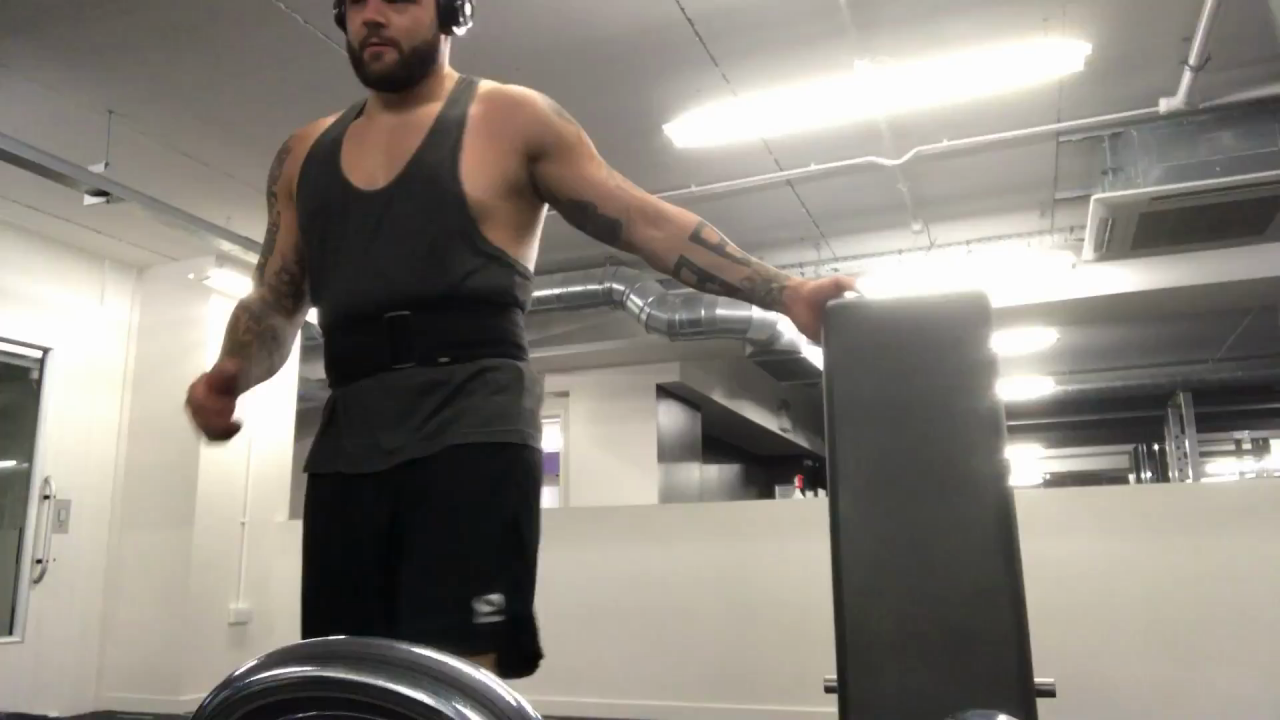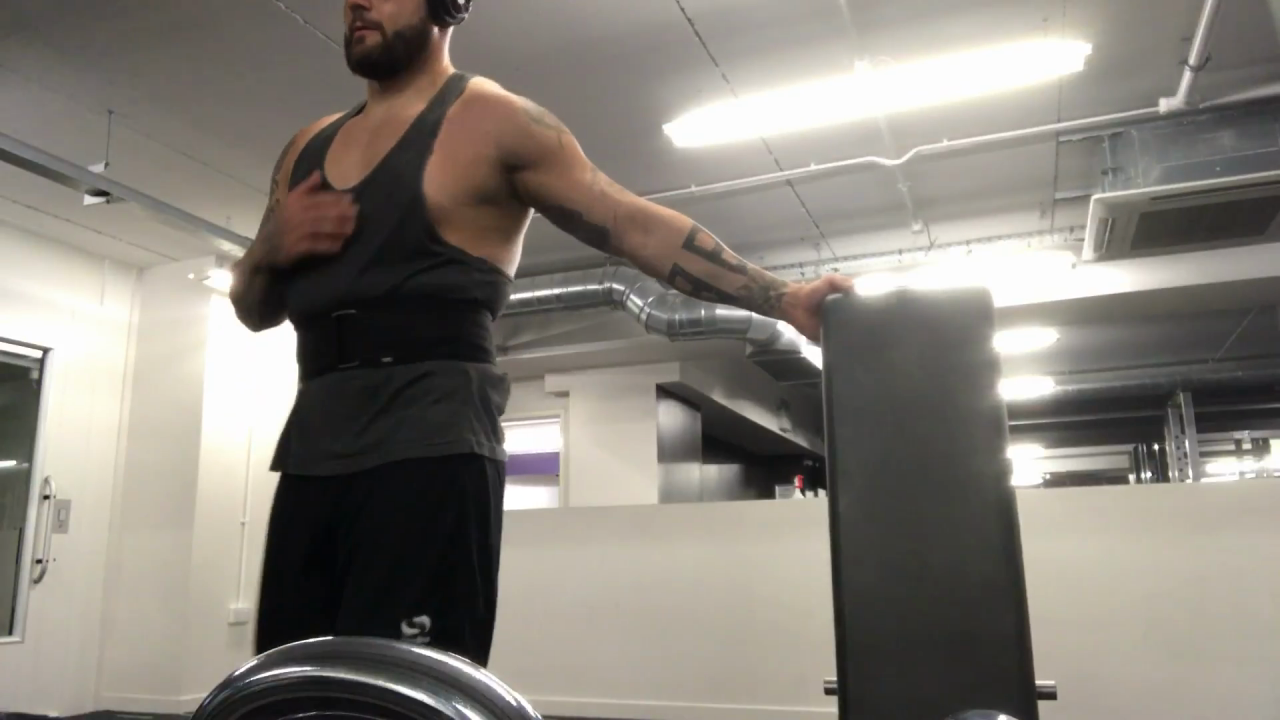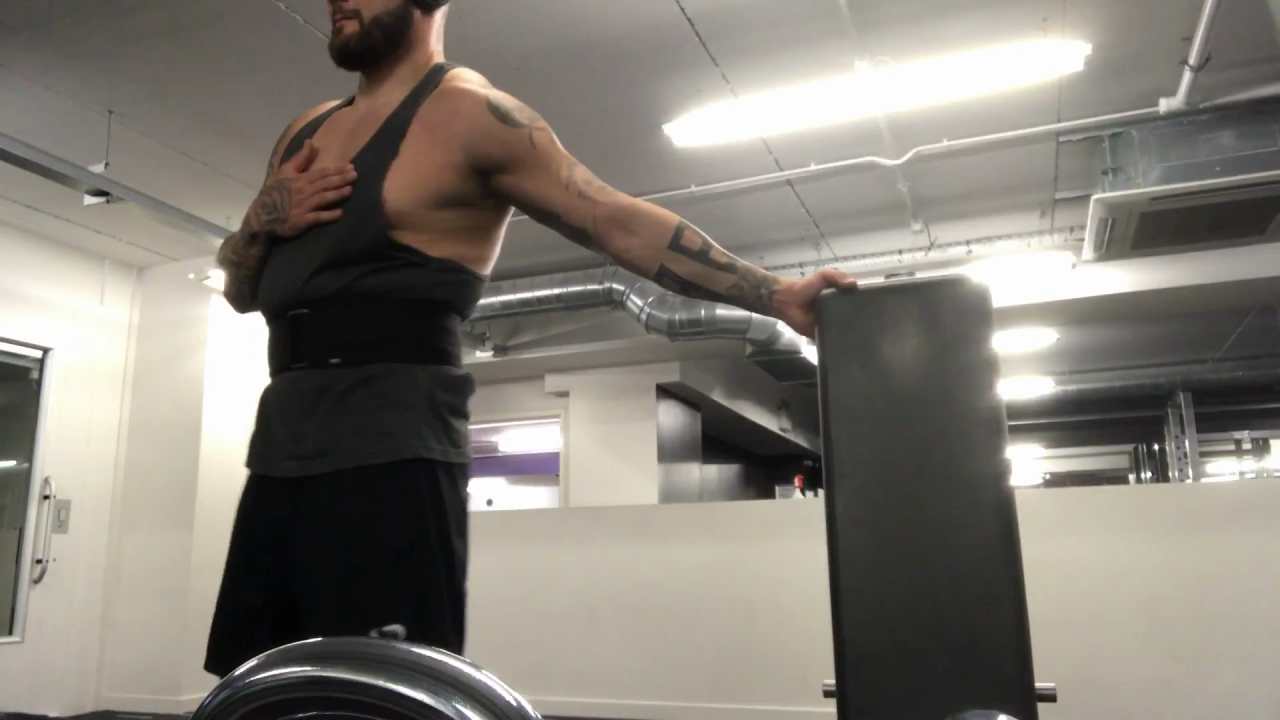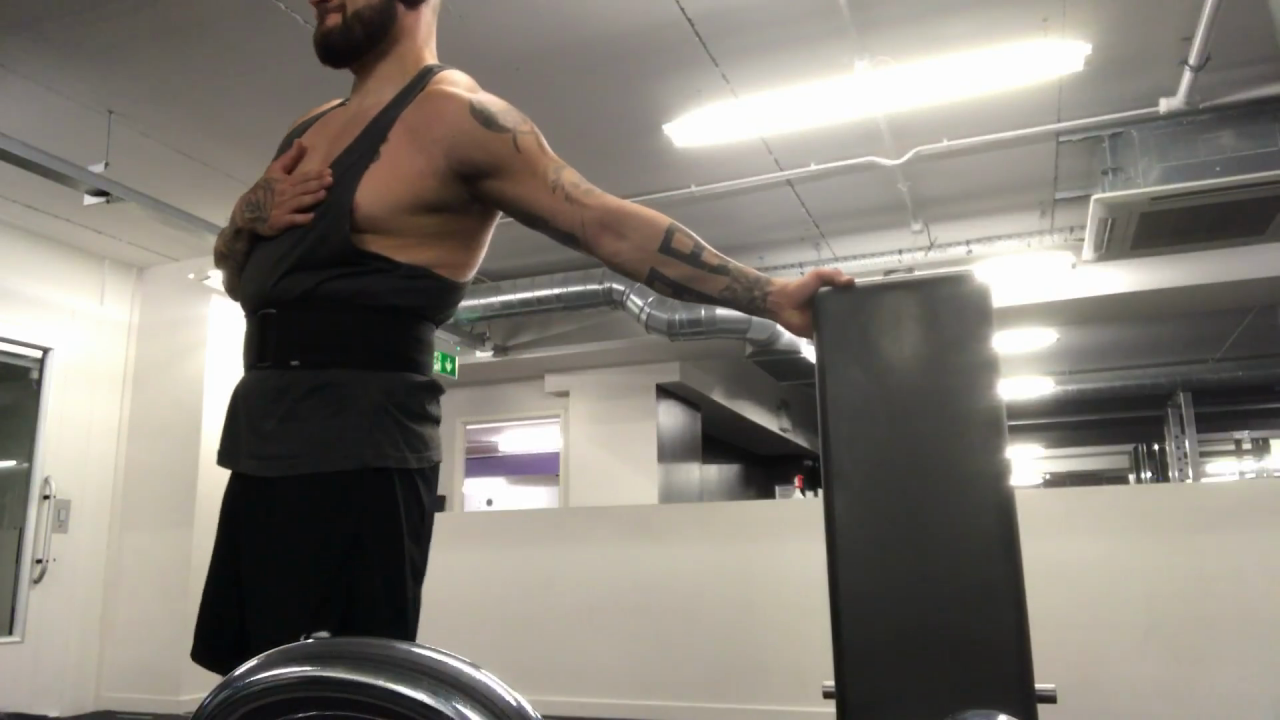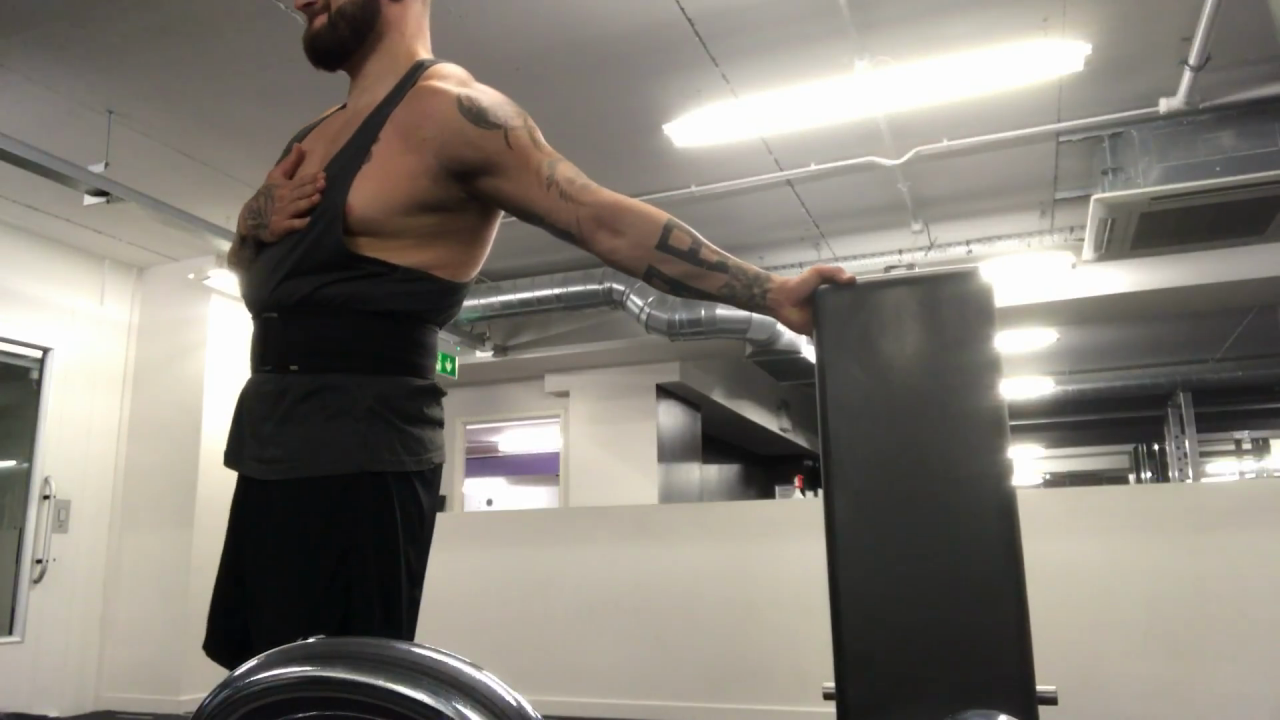
dt=0.3s
person 1, frame 1
left shoulder: (510, 119)
right shoulder: (305, 154)
left elbow: (647, 222)
right elbow: (273, 304)
left wrist: (785, 291)
right wrist: (228, 372)
left hip: (473, 433)
right hip: (346, 446)
person 1, frame 2
left shoulder: (491, 121)
right shoulder: (308, 147)
left elbow: (635, 225)
right elbow: (256, 304)
left wrist: (782, 298)
right wrist: (271, 247)
left hip: (432, 447)
right hip: (316, 446)
person 1, frame 3
left shoulder: (467, 115)
right shoulder: (305, 133)
left elbow: (620, 222)
right elbow: (240, 289)
left wrist: (774, 293)
right wrist: (262, 218)
left hip: (387, 454)
right hip: (283, 450)
person 1, frame 4
left shoulder: (456, 118)
right shoulder: (309, 129)
left elbow: (610, 226)
right elbow: (236, 277)
left wrist: (770, 296)
right wrist: (248, 213)
left hip: (355, 458)
right hip: (263, 453)
person 1, frame 5
left shoulder: (450, 112)
right shoulder: (318, 135)
left elbow: (606, 221)
right elbow: (257, 281)
left wrist: (768, 292)
right wrist: (253, 219)
left hip: (355, 461)
right hip: (273, 454)
